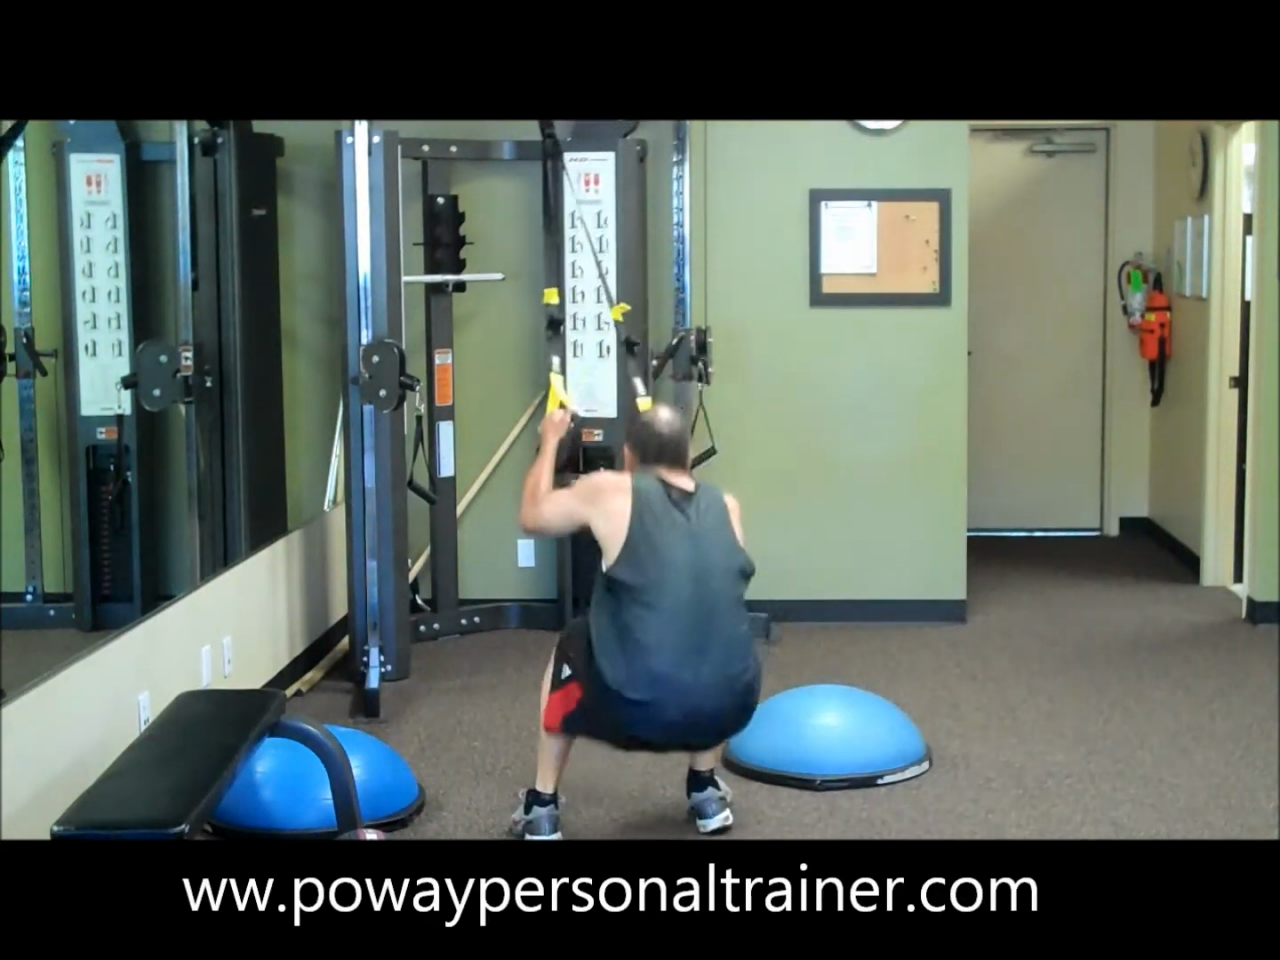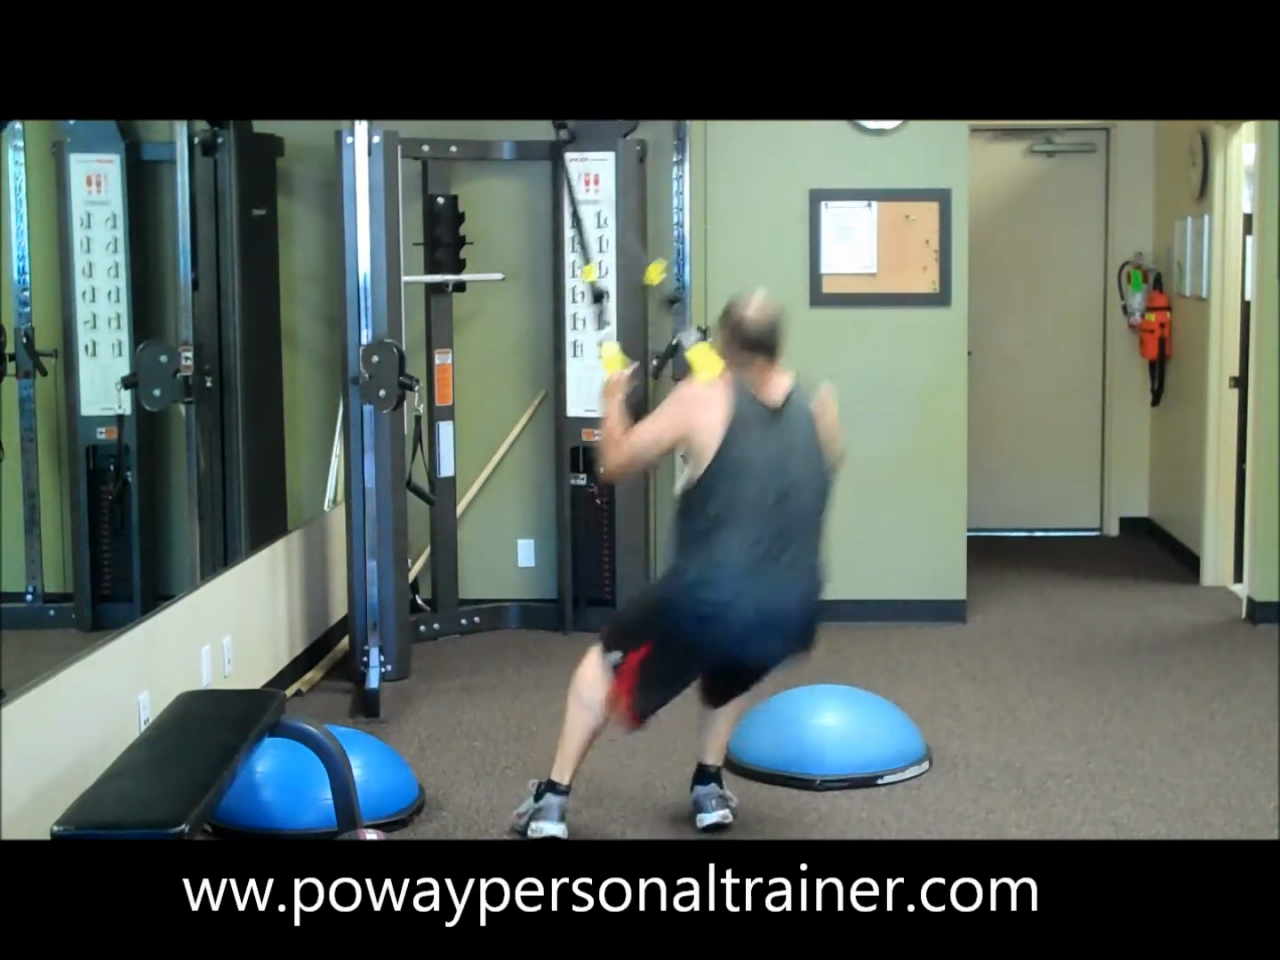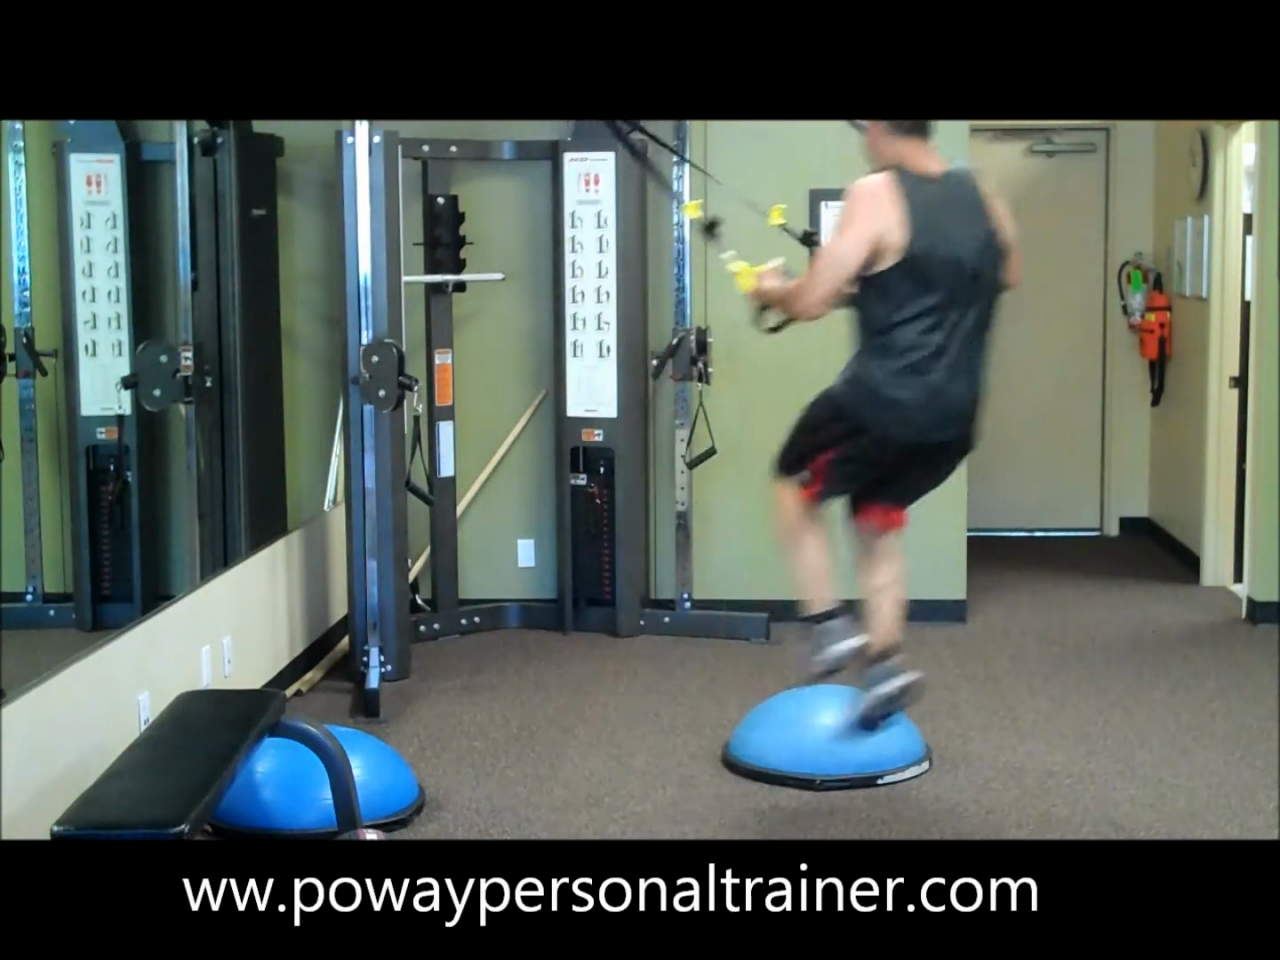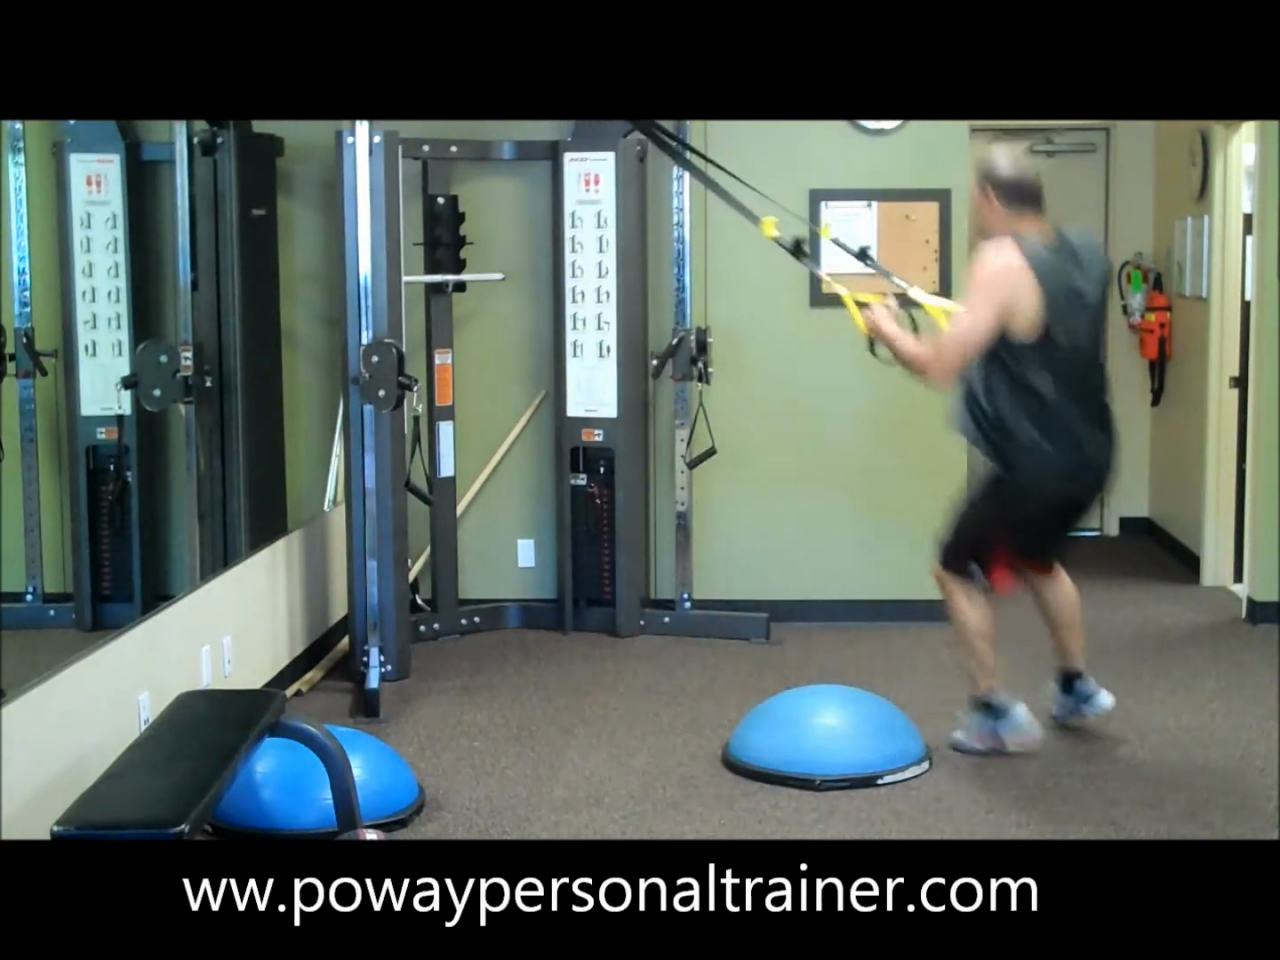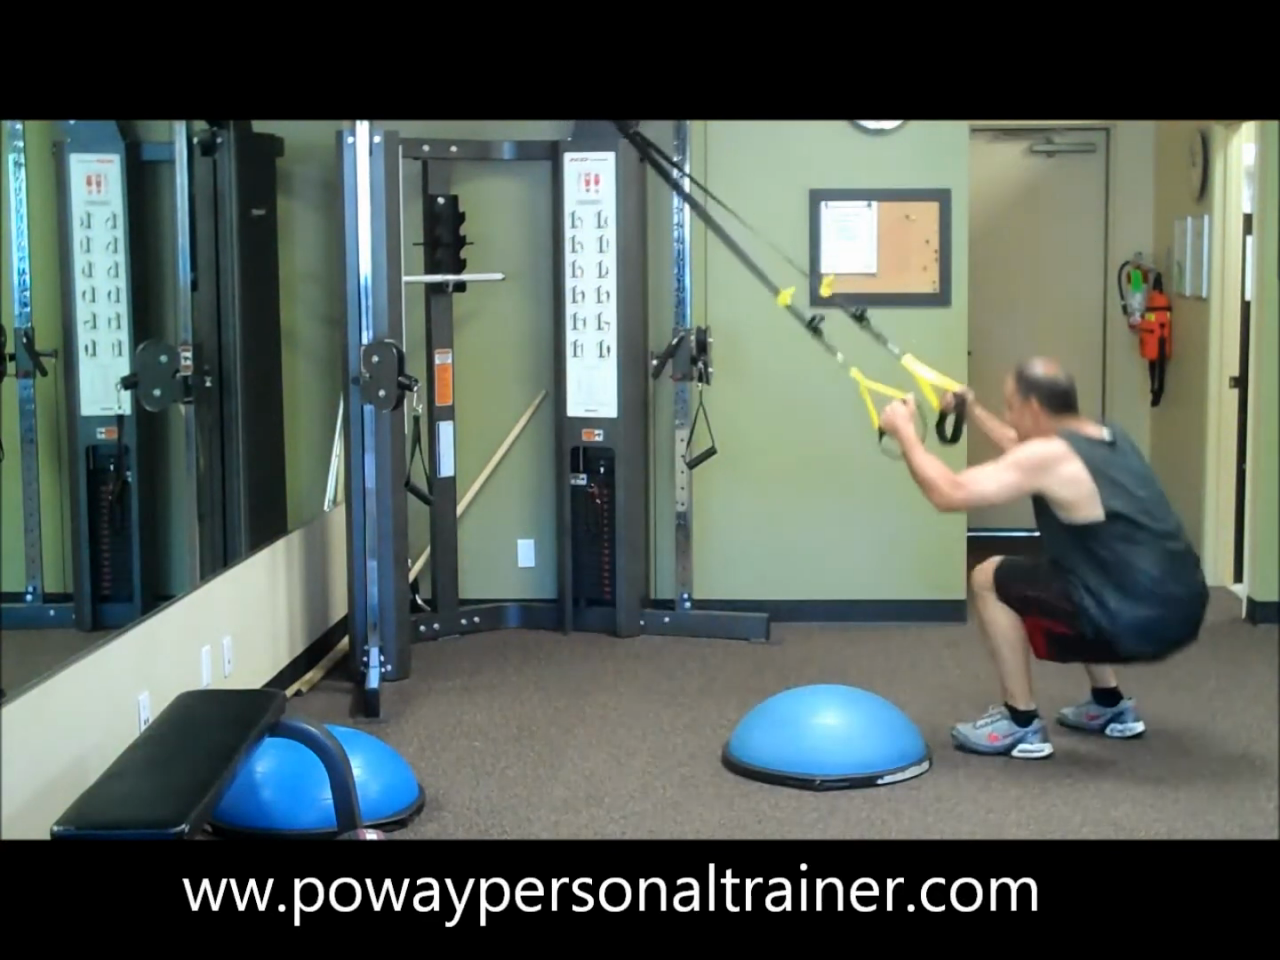
dt=0.3s
person 1, frame 1
left shoulder: (610, 492)
right shoulder: (726, 506)
left elbow: (532, 516)
left wrist: (549, 443)
left hip: (640, 706)
right hip: (730, 707)
left knee: (572, 649)
left ankle: (541, 808)
right ankle: (707, 790)
person 1, frame 2
left shoulder: (704, 400)
right shoulder: (820, 409)
left elbow: (617, 461)
left wrist: (615, 401)
left hip: (708, 608)
right hip: (789, 624)
left knee: (604, 659)
left ankle: (553, 797)
right ankle: (710, 786)
person 1, frame 3
left shoulder: (875, 195)
right shoulder: (979, 193)
left elbow: (810, 302)
right elbow: (1007, 276)
left wrist: (771, 291)
left hip: (884, 401)
right hip: (956, 413)
left knee: (793, 486)
right knee: (881, 521)
left ankle: (829, 626)
right ankle: (885, 659)
person 1, frame 4
left shoulder: (1002, 263)
right shoulder: (1086, 255)
left elbow: (940, 368)
left wrist: (885, 326)
left hip: (1036, 465)
right hip: (1089, 459)
left knee: (958, 574)
right knee: (1037, 562)
left ankle: (998, 714)
right ankle: (1078, 686)
person 1, frame 5
left shoulder: (1050, 459)
right shoulder: (1107, 440)
left elbow: (949, 493)
left wrist: (903, 429)
right wrist: (973, 410)
left hip: (1142, 621)
right hip: (1181, 606)
left knee: (990, 578)
right knee: (1034, 579)
left ankle: (1021, 724)
right ankle: (1111, 705)
